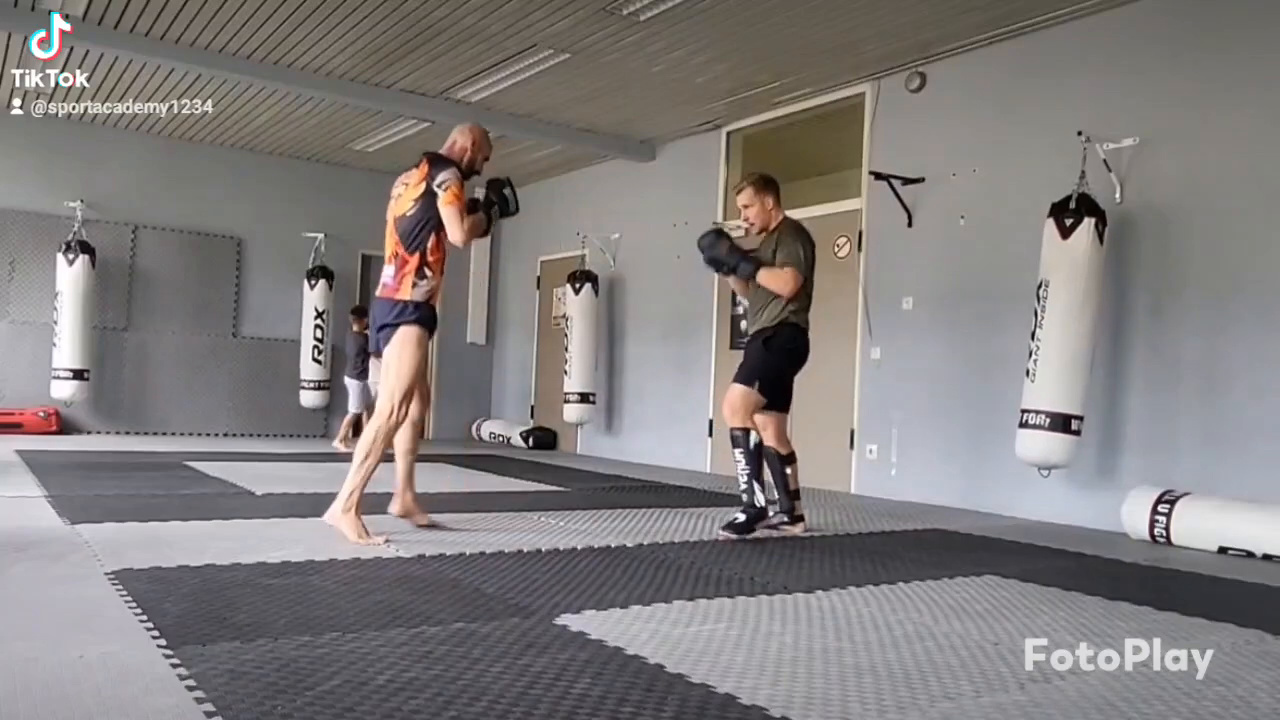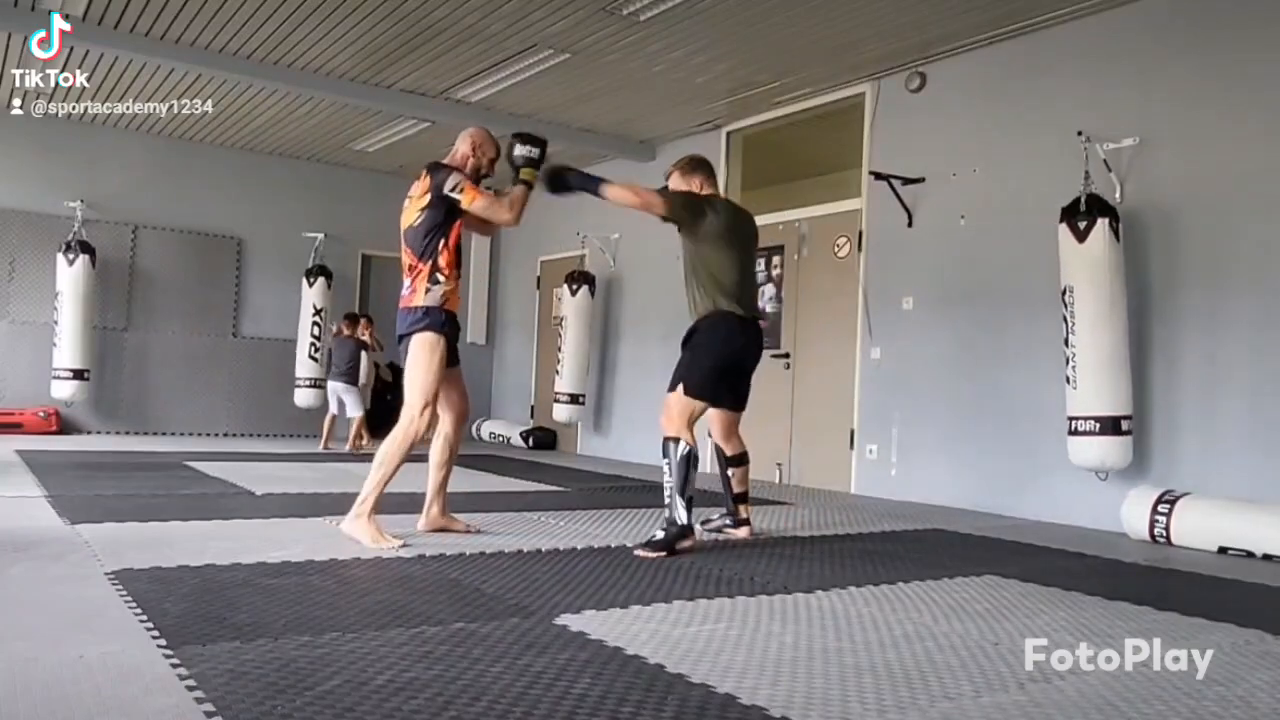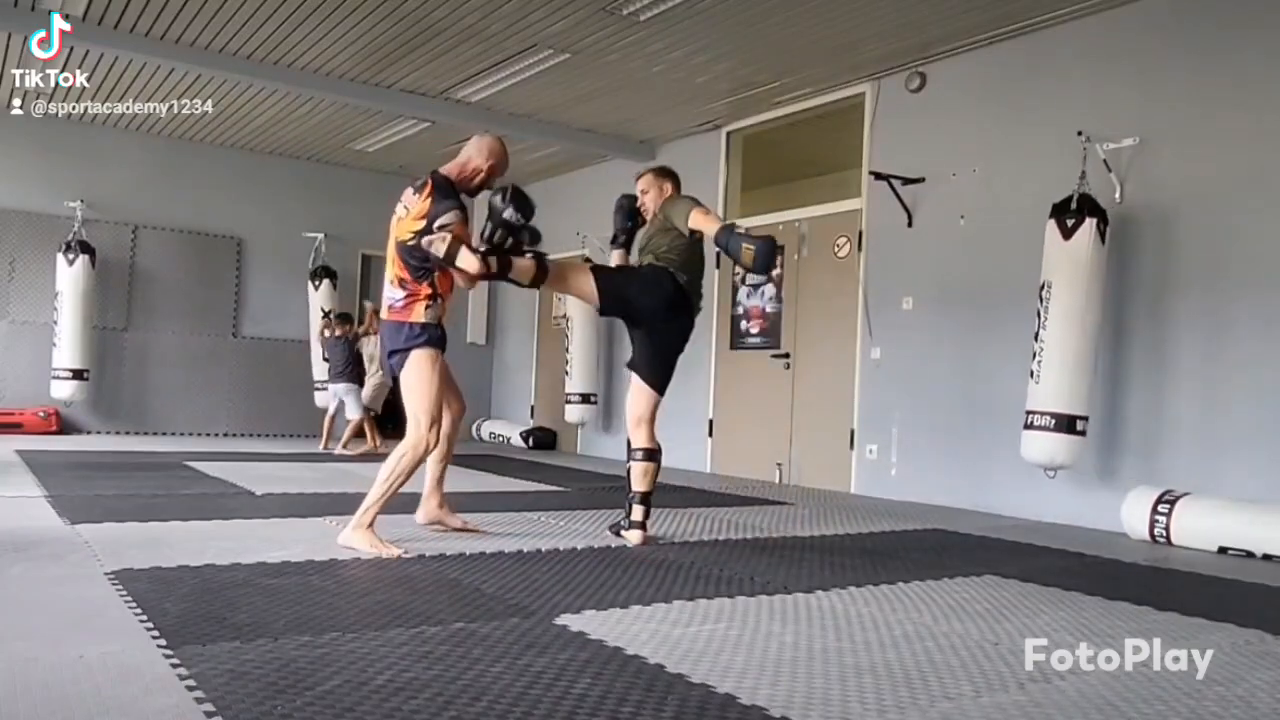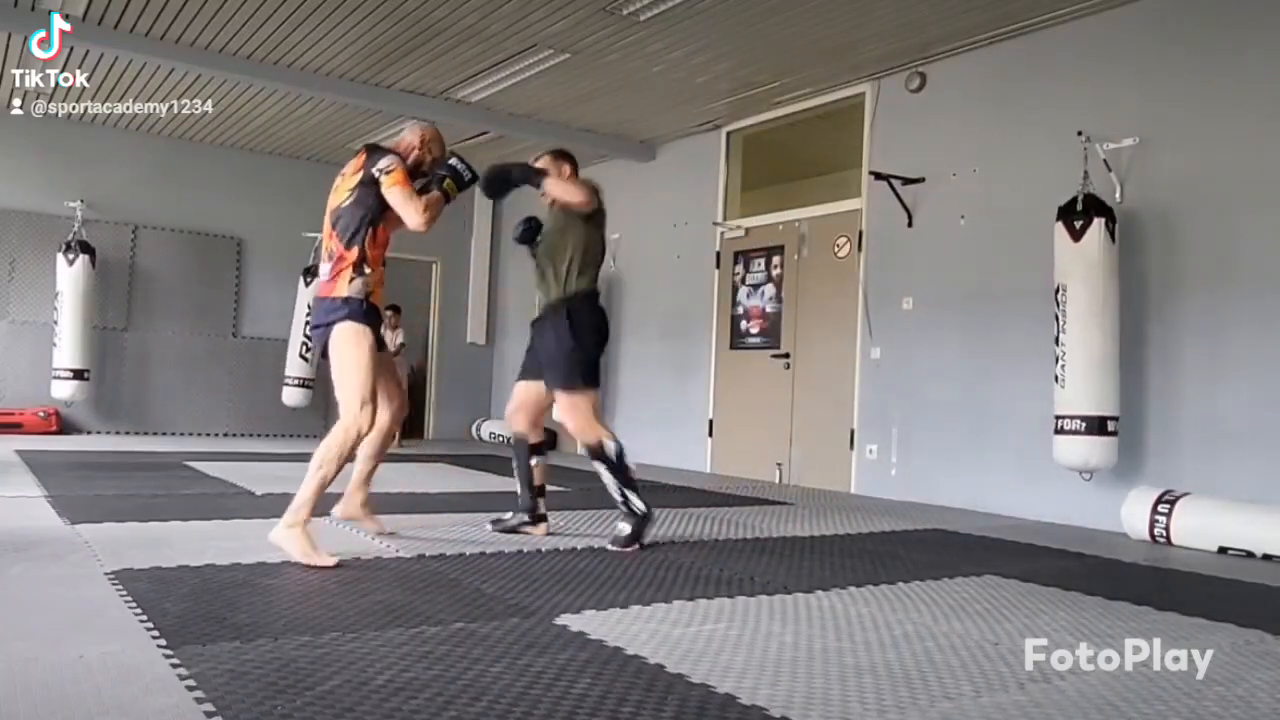
dt=1s
person 1, frame 1
left shoulder: (410, 177)
right shoulder: (445, 173)
right elbow: (459, 236)
left wrist: (474, 214)
right wrist: (489, 212)
left hip: (391, 301)
right hip: (408, 306)
left knee: (415, 402)
right knee: (394, 408)
left ankle: (404, 495)
right ankle: (344, 506)
person 1, frame 2
left shoulder: (437, 187)
right shoulder: (447, 179)
left elbow: (484, 224)
right elbow: (508, 215)
left wrist: (520, 179)
right wrist: (527, 173)
left hip: (435, 315)
right hip: (426, 313)
left knee: (456, 413)
right knee: (417, 417)
left ankle: (434, 511)
right ankle: (360, 513)
person 1, frame 3
left shoulder: (424, 189)
right shoulder: (446, 205)
right elbow: (467, 276)
left wrist: (492, 247)
right wrist: (496, 243)
left hip: (404, 322)
right hip: (414, 326)
left knee: (453, 408)
right knee: (424, 436)
left ankle: (433, 503)
right ankle: (359, 525)
person 1, frame 4
left shoulder: (365, 171)
right shoulder: (384, 160)
right elbow: (419, 218)
left wrist: (435, 191)
right wrist: (447, 185)
left hip: (352, 305)
right hip: (347, 303)
left knee: (393, 401)
right knee: (358, 419)
left ankle: (355, 499)
right ankle: (292, 523)
person 2, frame 1
left shoulder: (792, 234)
right shoulder: (768, 241)
left elbow: (788, 285)
right elbow: (746, 289)
left wrist: (744, 263)
right wrist: (727, 265)
left hip: (782, 339)
right hip: (767, 340)
left knee: (735, 408)
right knee: (770, 430)
left ankle: (754, 504)
right ankle: (791, 512)
person 2, frame 2
left shoulder: (702, 208)
right shoulder: (740, 219)
left elbow: (643, 200)
left wrist: (584, 181)
right wrist: (670, 203)
left hip: (719, 331)
right hip: (743, 333)
left knee: (675, 418)
right knee: (724, 428)
left ankle: (677, 527)
right ankle: (739, 515)
person 2, frame 3
left shoulder: (678, 207)
right shoulder: (656, 233)
left elbow: (702, 220)
right elbow: (620, 278)
left wrist: (730, 237)
right wrist: (622, 235)
left hip: (654, 287)
right hip: (676, 315)
left knee: (558, 273)
right knee: (640, 423)
left ankle: (496, 262)
right ankle: (636, 520)
person 2, frame 4
left shoulder: (583, 197)
right shoulder: (559, 227)
left elbow: (576, 196)
left wrist: (527, 173)
right wrist: (534, 243)
left hip: (575, 318)
right hip: (553, 321)
left knee: (580, 424)
right knee: (520, 418)
left ankle: (634, 509)
right ankle: (531, 512)
